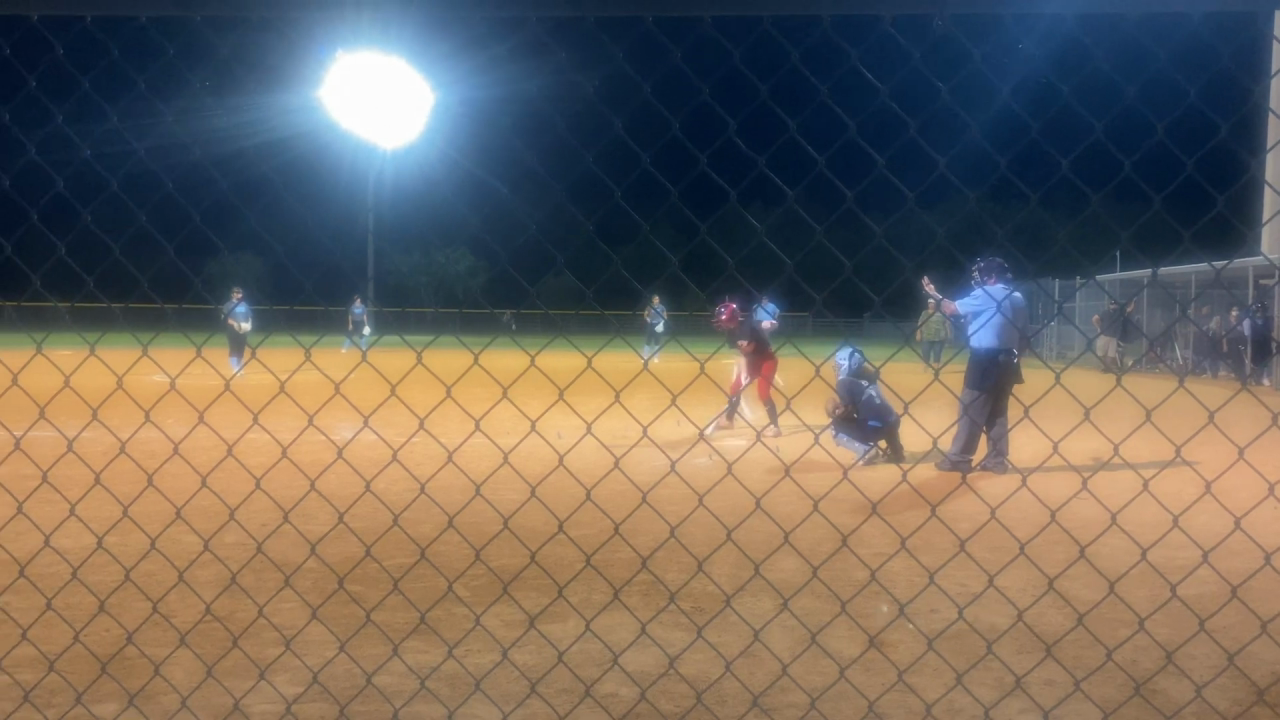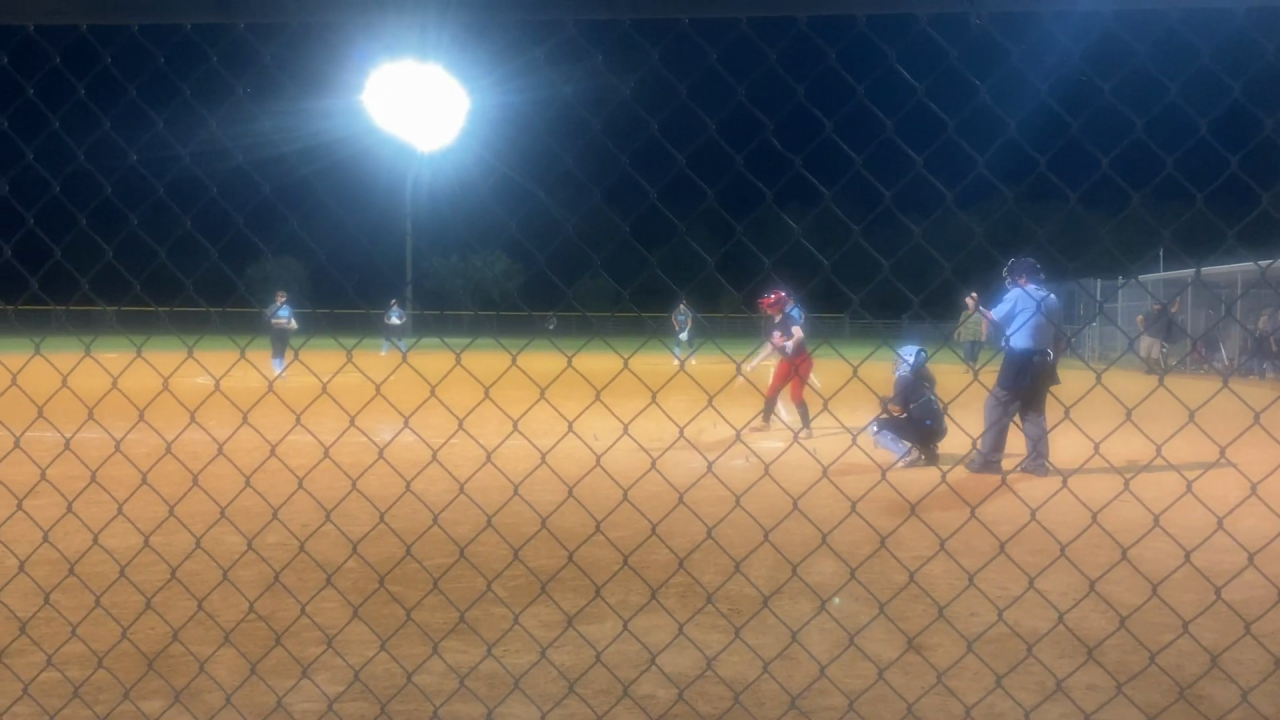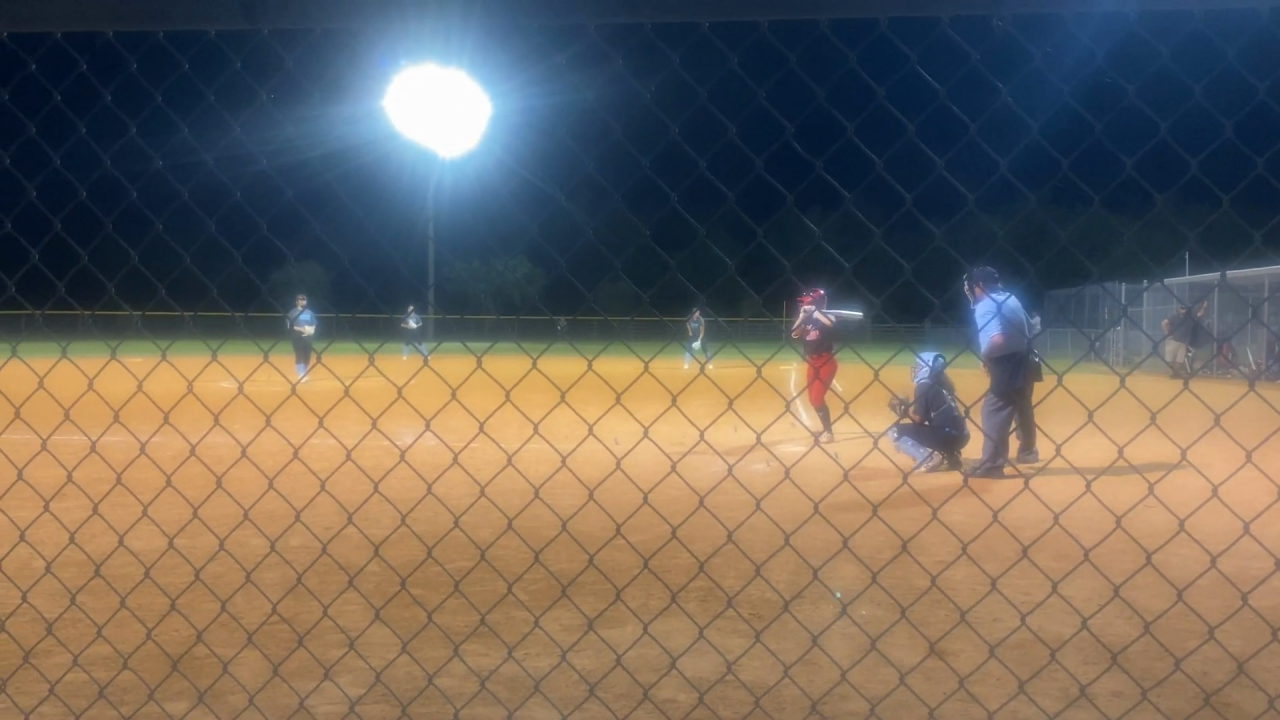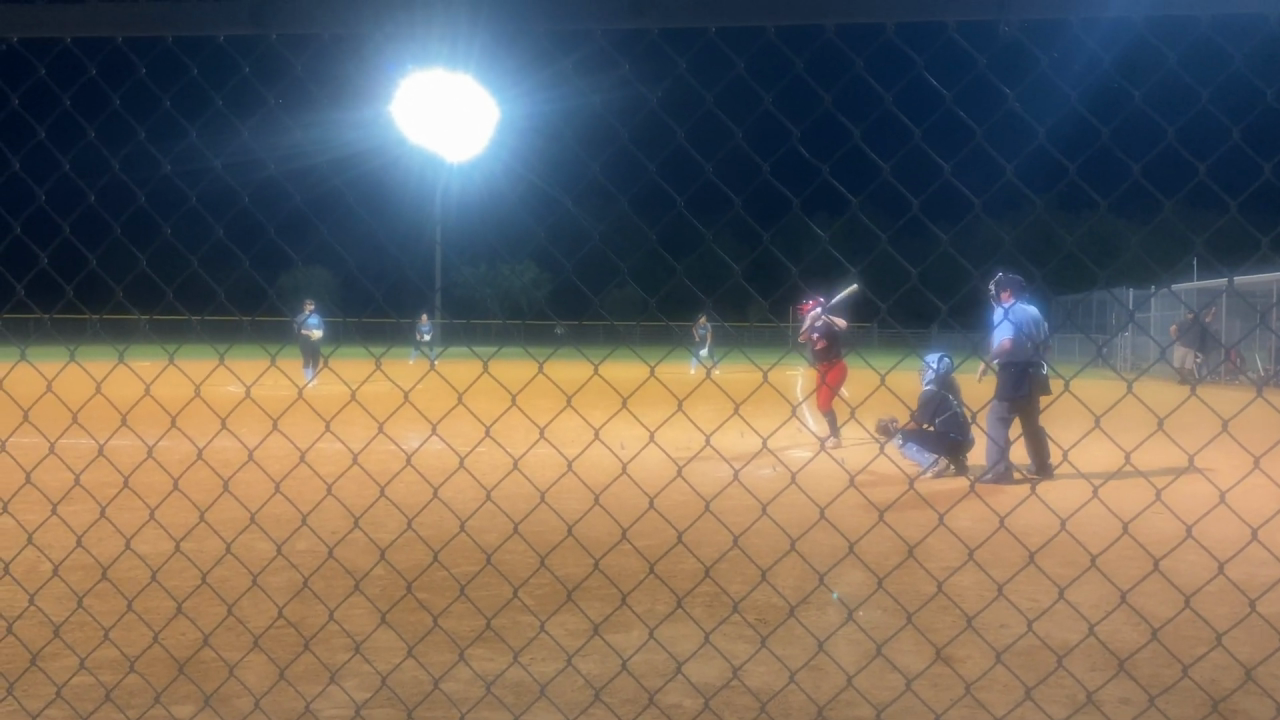
dt=1s
person 1, frame 1
left shoulder: (986, 294)
right shoulder: (1019, 299)
left elbow: (951, 309)
right elbow: (1024, 336)
left wrist: (934, 294)
right wrist: (1015, 361)
left hip: (985, 361)
right hip: (1007, 361)
left knee: (971, 410)
right knee: (998, 412)
left ankle: (959, 458)
right ankle: (997, 459)
person 1, frame 2
left shoulder: (1018, 295)
right shoulder: (1052, 299)
left elbow: (992, 318)
right elbow: (1060, 338)
left wrist: (975, 306)
right wrist: (1052, 363)
left hip: (1019, 362)
right hip: (1043, 362)
left knee: (997, 407)
right knee: (1035, 413)
left ankle: (988, 459)
right ankle: (1037, 461)
person 1, frame 3
left shoulder: (985, 306)
right shoulder: (1012, 299)
left elbow: (997, 340)
right elbow: (1028, 329)
left wrist: (985, 357)
left hip: (1007, 367)
right hip: (1026, 363)
left knee: (994, 414)
right knee: (1023, 410)
left ankle: (992, 465)
right ankle: (1027, 451)
person 1, frame 4
left shoulder: (1004, 311)
right shoulder: (1035, 312)
left elbow: (1006, 344)
right elbow: (1045, 344)
left wrist: (986, 362)
left hip: (1014, 374)
right hip: (1034, 373)
left knee: (997, 419)
right knee: (1031, 421)
left ankle: (999, 470)
right ankle: (1042, 466)
